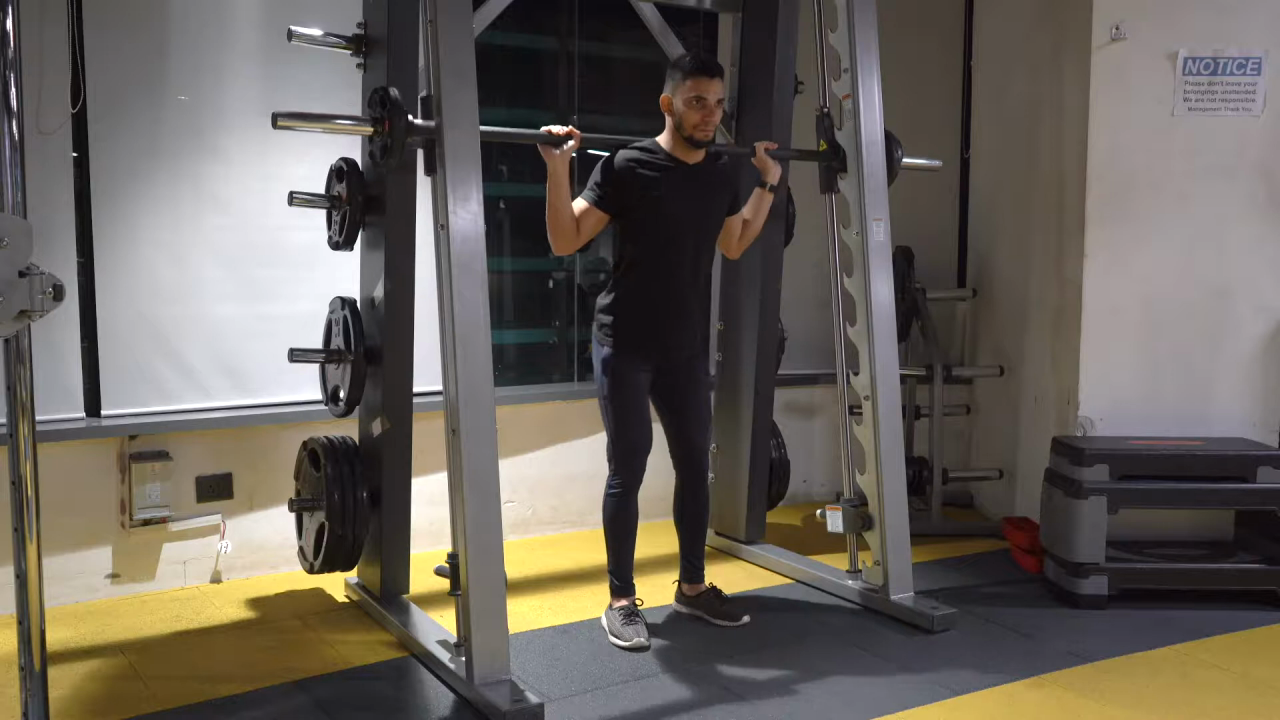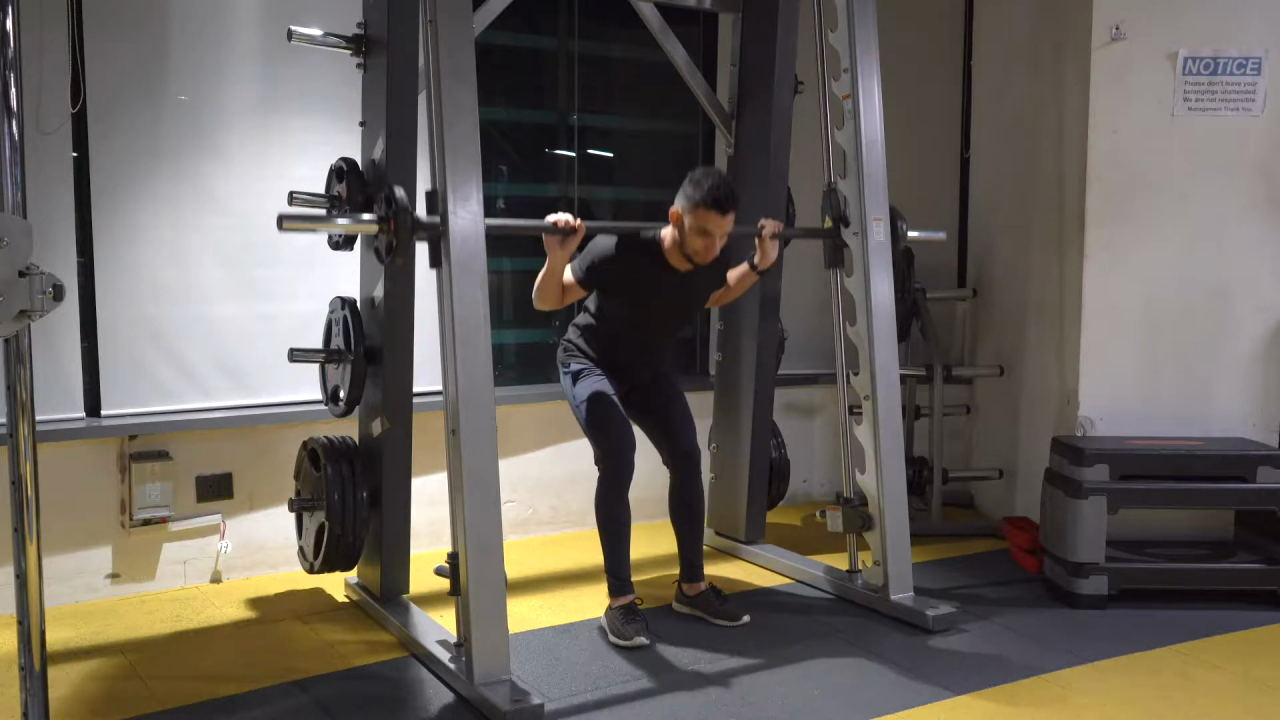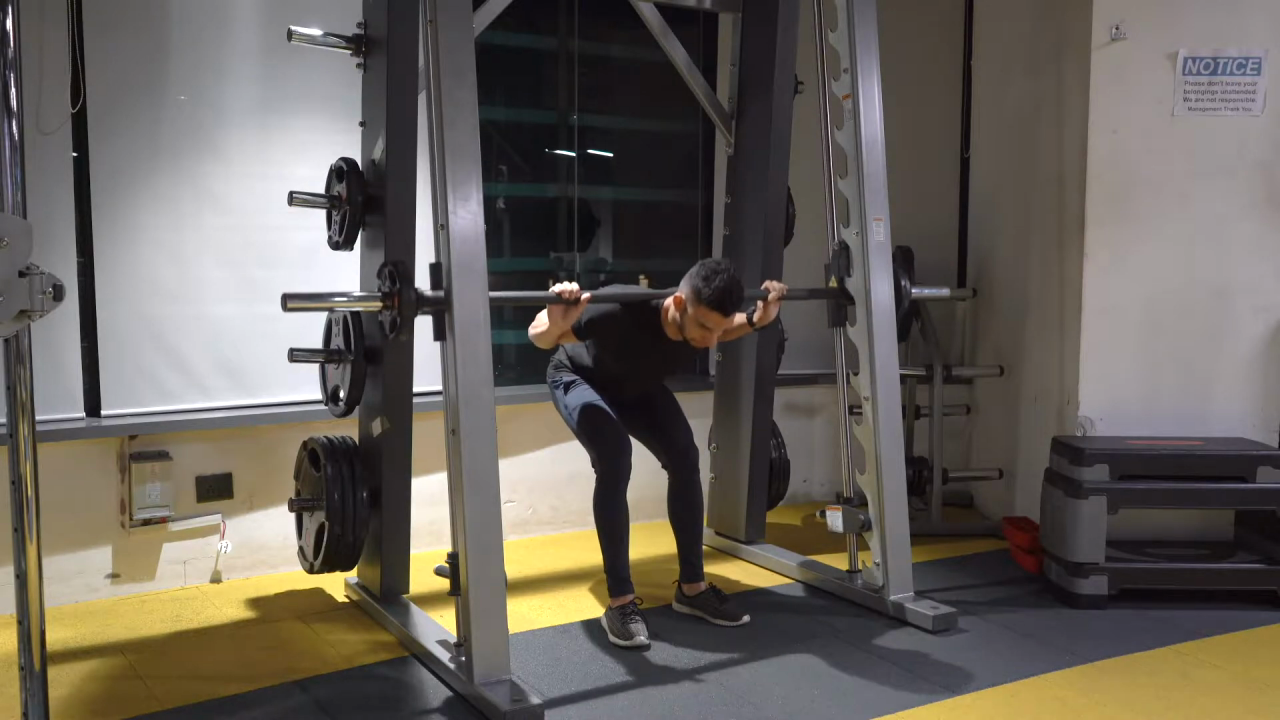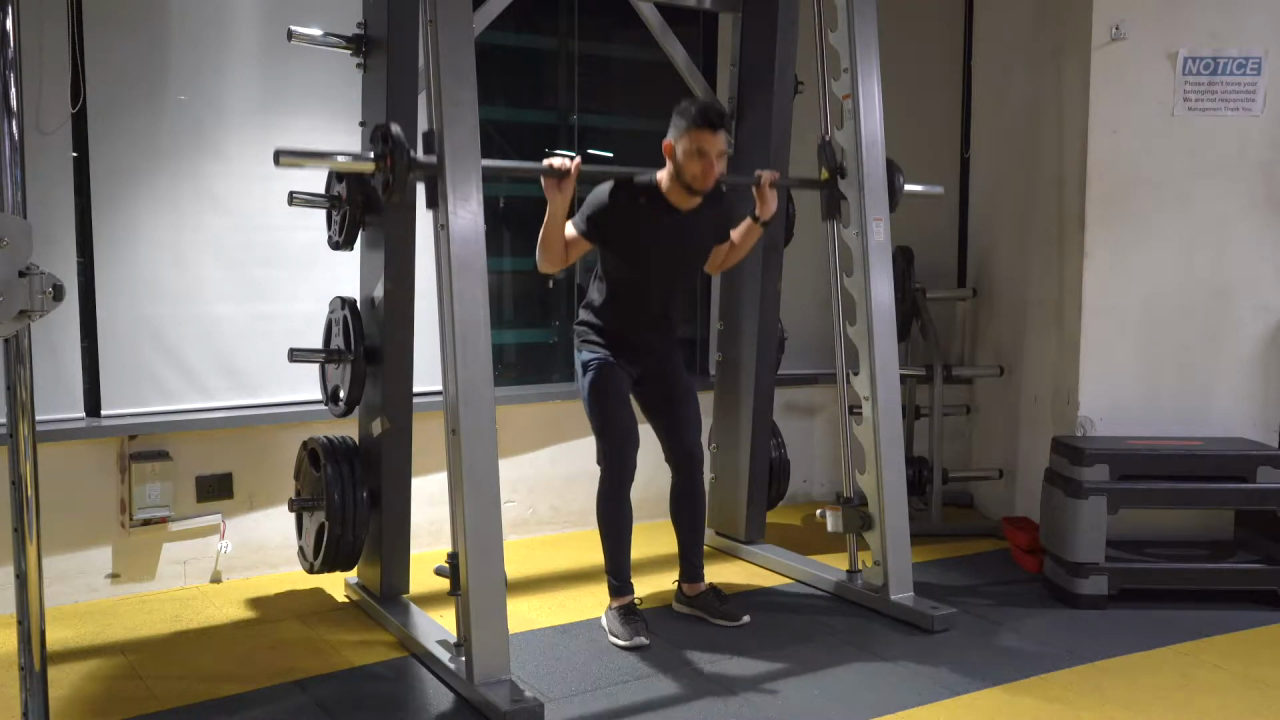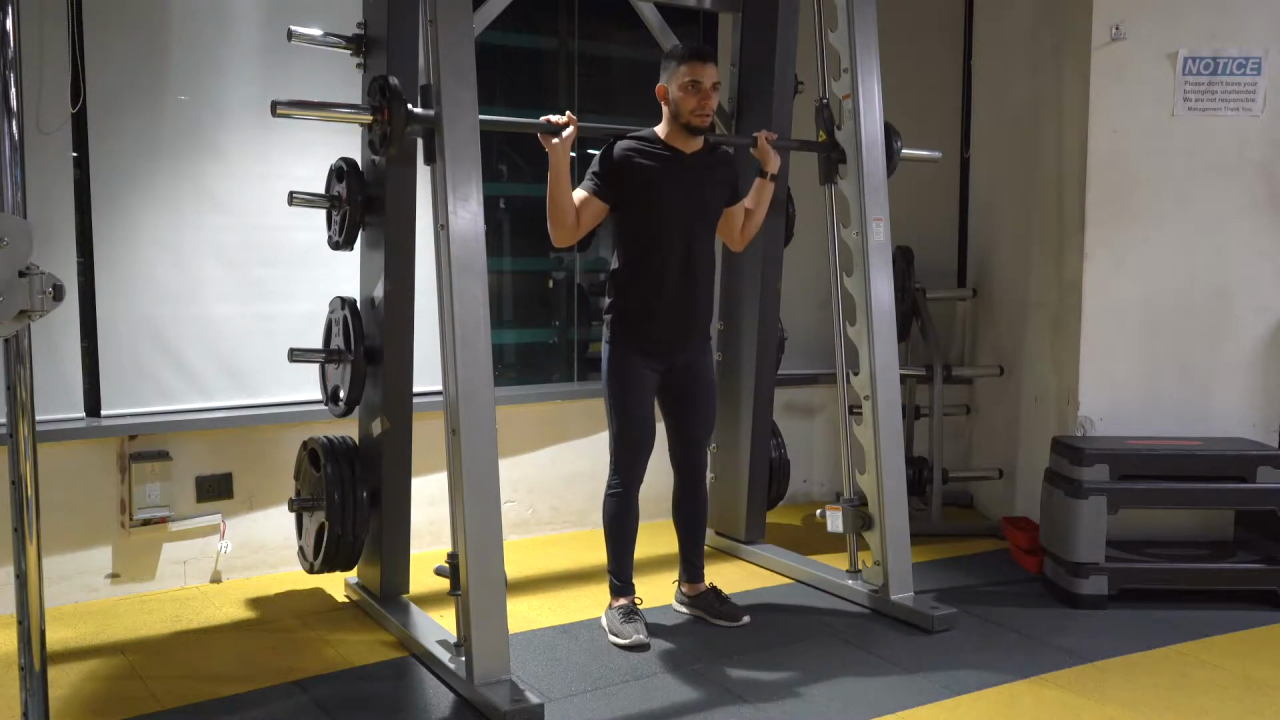
dt=1s
person 1, frame 1
left shoulder: (722, 174)
right shoulder: (628, 168)
left elbow: (734, 245)
right elbow: (565, 241)
left wrist: (768, 184)
right wrist: (558, 168)
left hip: (685, 347)
right hip: (625, 346)
left knee: (694, 463)
right knee: (629, 468)
left ankle: (692, 586)
right ankle: (620, 600)
person 1, frame 2
left shoulder: (712, 260)
right shoulder: (619, 253)
left elbow: (716, 296)
right elbow: (546, 301)
left wrist: (760, 262)
right wrist: (557, 258)
left hip: (651, 368)
right hip: (591, 363)
left knee: (686, 457)
right knee: (618, 459)
left ankle: (692, 586)
right ankle: (620, 601)
person 1, frame 3
left shoulder: (705, 322)
right shoulder: (620, 315)
right elbow: (538, 336)
left wrist: (757, 319)
right wrist: (556, 323)
left hip: (639, 384)
right hip: (581, 379)
left knee: (684, 458)
right knee: (615, 459)
left ankle: (692, 586)
right ankle: (621, 601)
person 1, frame 4
left shoulder: (715, 206)
right shoulder: (619, 201)
left elbow: (717, 260)
right elbow: (550, 262)
left wrist: (761, 215)
right wrist: (557, 203)
left hip: (660, 347)
right hip: (603, 345)
left knee: (689, 458)
right knee: (620, 463)
left ankle: (692, 585)
right ankle: (620, 601)
person 1, frame 5
left shoulder: (720, 164)
right shoulder: (625, 157)
left elbow: (737, 237)
right elbow: (564, 234)
left wrist: (768, 173)
right wrist: (559, 158)
left hip: (692, 344)
right hip: (633, 344)
left knee: (693, 465)
right knee: (629, 470)
left ankle: (693, 585)
right ankle: (621, 599)
